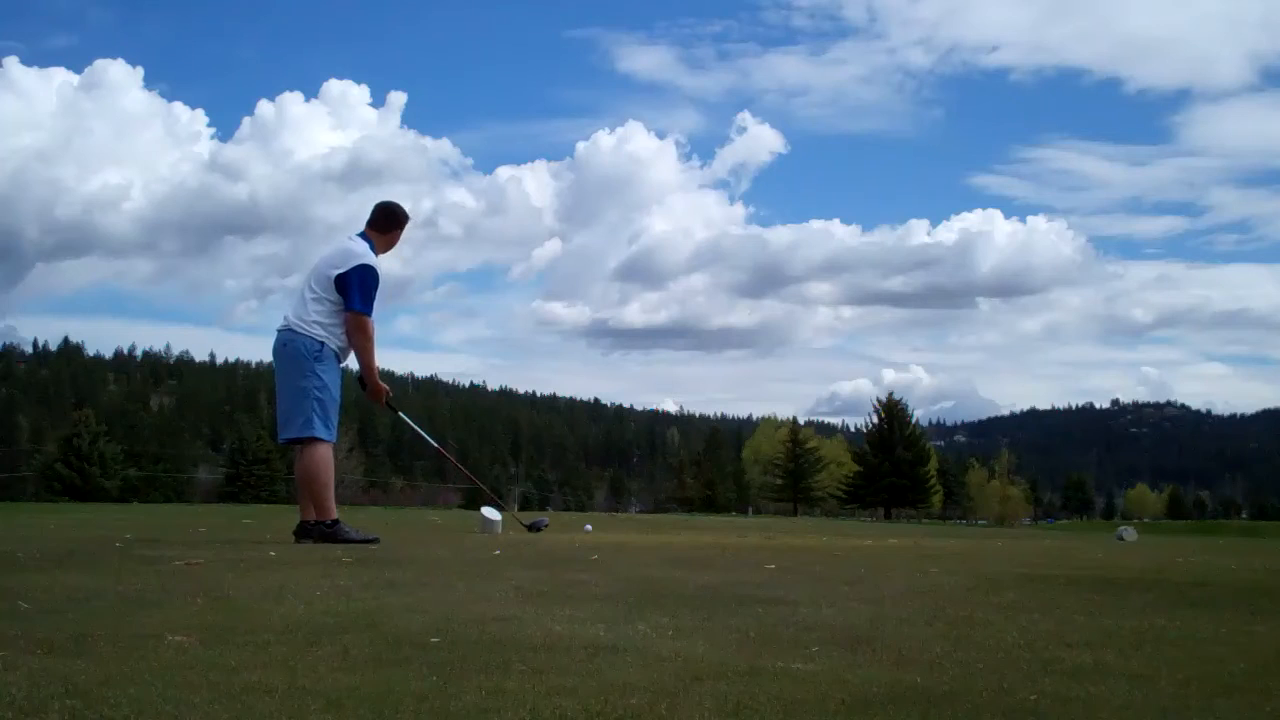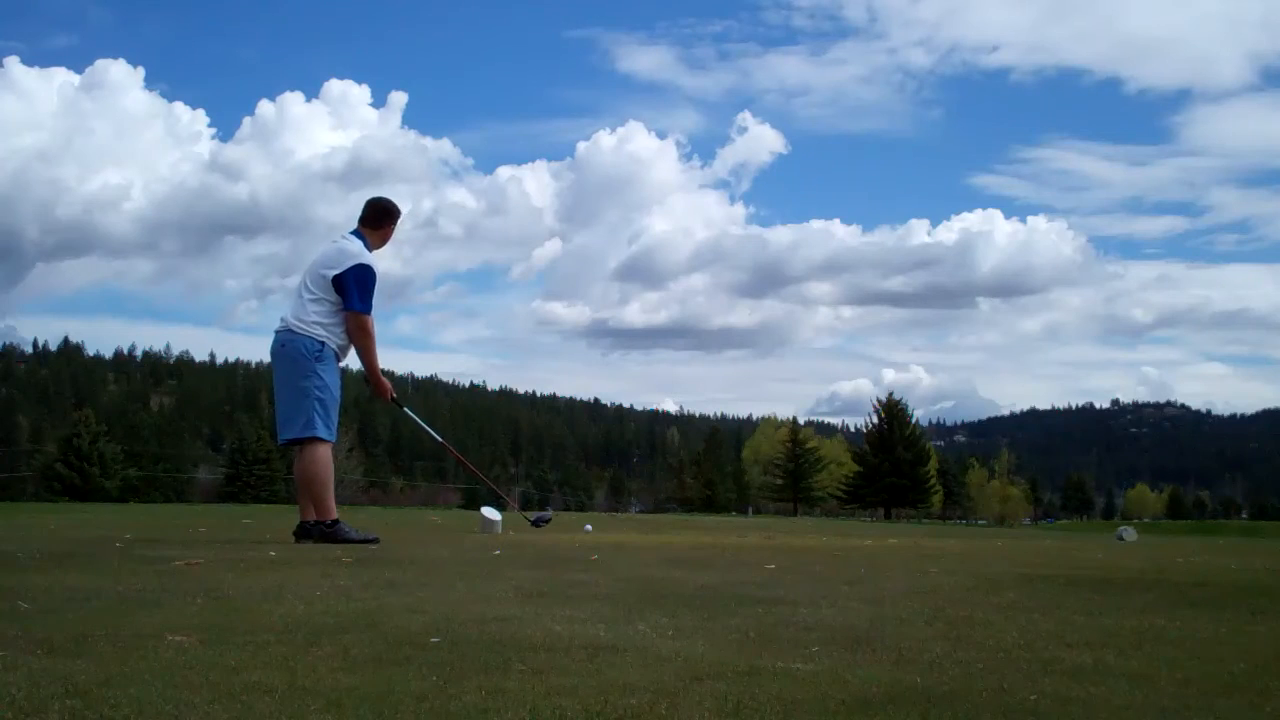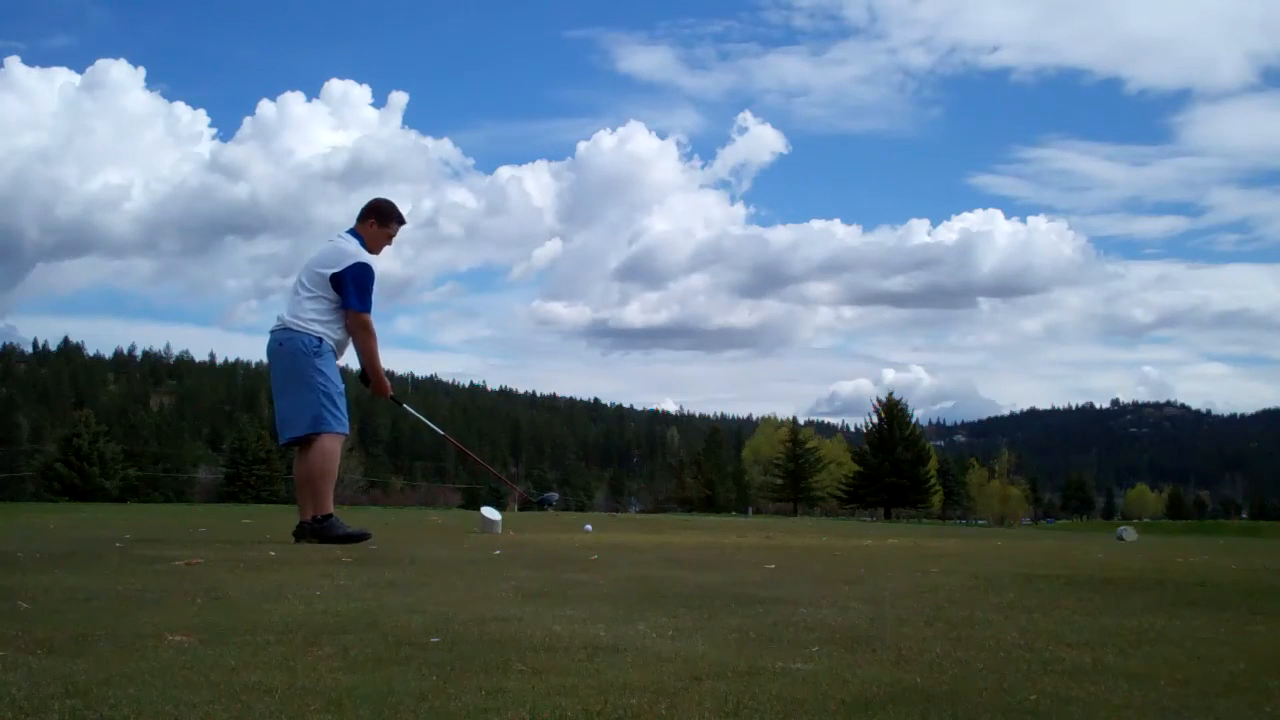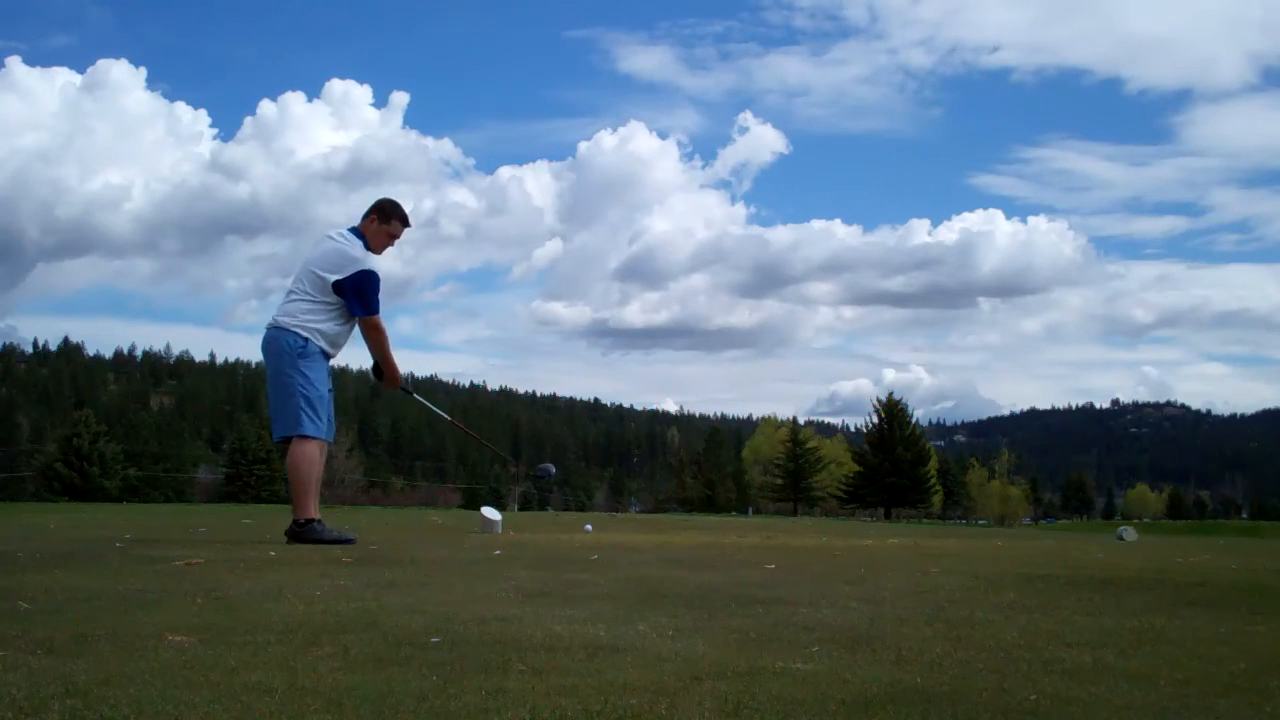
dt=0.5s
person 1, frame 1
left shoulder: (348, 250)
right shoulder: (364, 264)
left elbow: (356, 322)
right elbow: (358, 328)
left wrist: (369, 374)
right wrist: (372, 379)
left hip: (296, 343)
right hip: (311, 348)
left knee: (308, 438)
right knee: (317, 437)
left ankle: (308, 523)
right ankle: (327, 523)
person 1, frame 2
left shoulder: (340, 248)
right shoulder: (360, 263)
right elbow: (359, 328)
left wrist: (371, 372)
right wrist: (377, 377)
left hip: (294, 345)
right hip: (311, 349)
left knee: (308, 438)
right knee: (318, 437)
left ankle: (308, 522)
right ankle: (328, 523)
person 1, frame 3
left shoulder: (336, 247)
right shoulder: (357, 262)
left elbow: (349, 323)
right elbow: (362, 327)
left wrist: (367, 369)
right wrist: (378, 376)
left hip: (287, 343)
right hip: (307, 346)
left knee: (310, 437)
right knee: (330, 430)
left ankle: (308, 522)
right ankle: (322, 517)
person 1, frame 4
left shoulder: (337, 241)
right shoulder: (360, 266)
left elbow: (363, 320)
right elbow: (372, 327)
left wrist: (378, 362)
right wrist: (391, 371)
left hip: (294, 345)
right hip: (298, 345)
left knee: (317, 437)
right knee: (308, 434)
left ankle: (307, 521)
right ankle: (305, 523)
